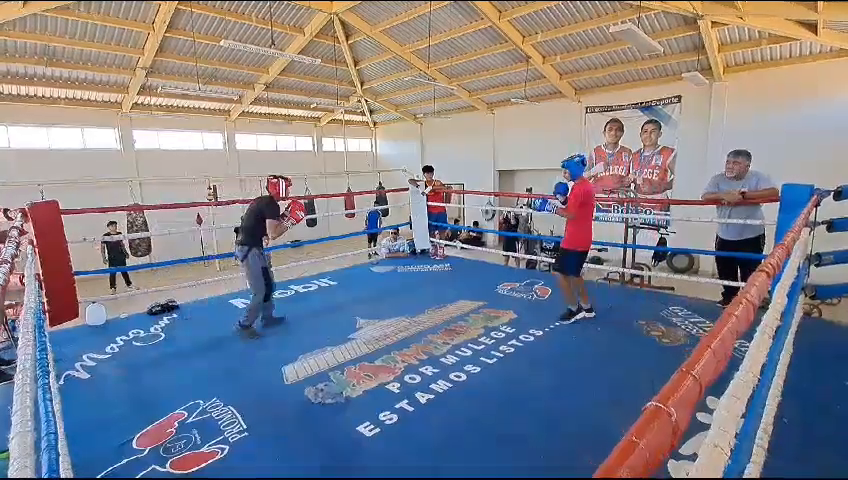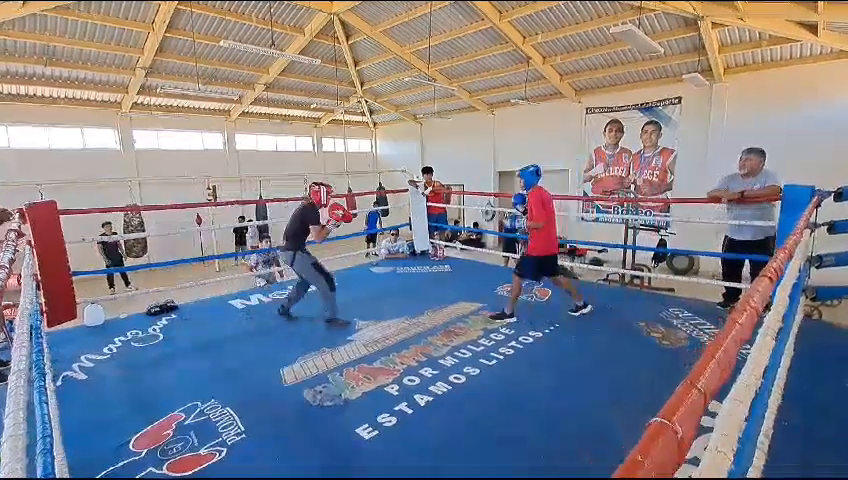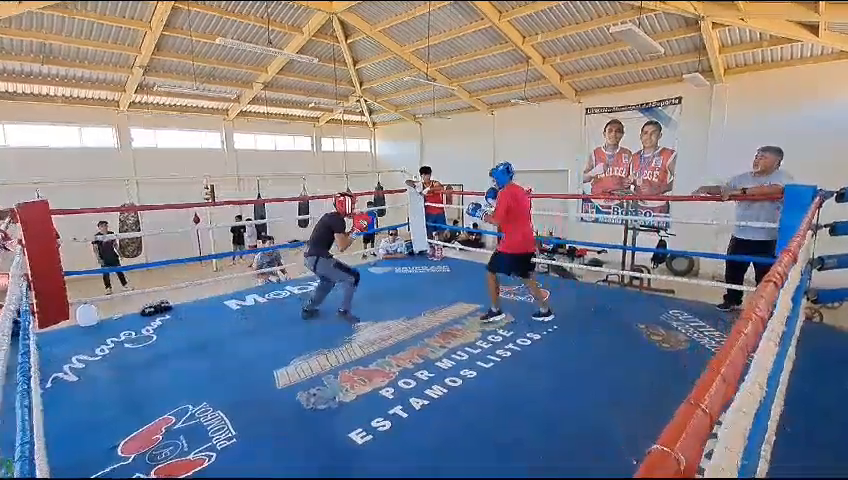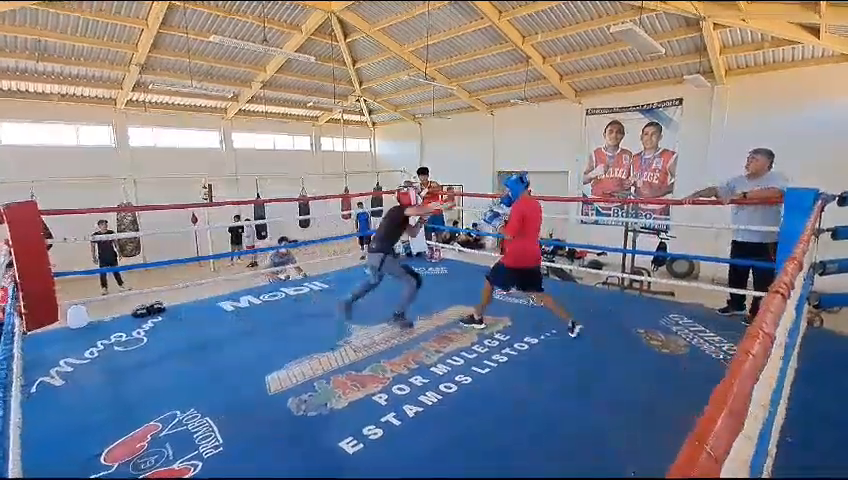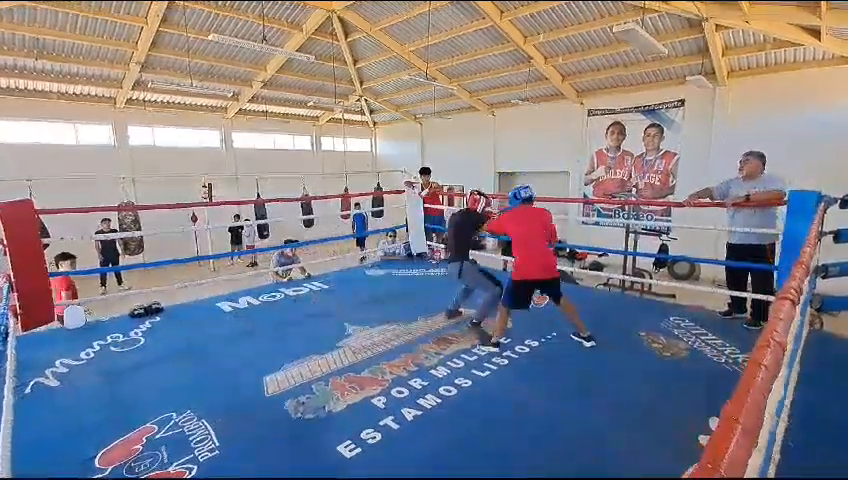
dt=0.4s
person 1, frame 1
left shoulder: (757, 178)
right shoulder: (718, 179)
left elbow: (773, 192)
right elbow: (705, 197)
left wrist: (743, 195)
right wrist: (724, 195)
left hip: (752, 236)
right hip: (725, 236)
left knee: (750, 271)
right knee: (725, 270)
right ankle: (729, 296)
person 1, frame 2
left shoulder: (769, 176)
right shoulder: (730, 179)
left elbow: (774, 191)
right elbow: (710, 196)
left wrist: (741, 194)
right wrist: (720, 193)
left hip: (762, 237)
right hip: (734, 236)
left knee: (760, 274)
right knee: (729, 269)
right ankle: (730, 297)
person 1, frame 3
left shoulder: (782, 177)
right shoulder: (743, 178)
left elbow: (775, 189)
right elbow: (721, 189)
left wrist: (742, 191)
right wrist: (705, 189)
left hip: (767, 238)
right hip: (740, 236)
left knee: (765, 276)
right knee: (732, 269)
right ankle: (732, 299)
person 1, frame 4
left shoulder: (776, 178)
right shoulder: (737, 181)
left elbow: (776, 193)
right elbow: (716, 190)
left wrist: (742, 195)
right wrist: (697, 194)
left hip: (765, 241)
right hip: (740, 239)
left knee: (763, 279)
right knee: (736, 275)
left ankle: (758, 312)
right ankle: (736, 305)
person 1, frame 5
left shoulder: (771, 181)
right shoulder: (731, 184)
left elbow: (779, 194)
right elbow: (712, 191)
left wrist: (745, 198)
right wrist: (695, 196)
left hip: (761, 243)
right hip: (735, 241)
left knee: (761, 281)
right knee: (734, 278)
left ankle: (759, 316)
right ankle: (737, 308)
person 2, frame 1
left shoulder: (579, 187)
right shoulder: (586, 184)
left elbow: (570, 214)
left wrist: (550, 206)
right wrist: (564, 201)
left hip: (574, 240)
right hip: (582, 239)
left knee: (561, 273)
right knee: (573, 274)
left ankle: (574, 309)
right ankle: (586, 307)
person 2, frame 2
left shoulder: (534, 196)
right shoulder: (543, 193)
left elbow: (540, 223)
left wrist: (522, 223)
right wrist: (525, 212)
left hip: (538, 246)
right hip: (550, 244)
left knee: (518, 276)
right knee: (555, 276)
left ankle: (508, 312)
right ankle: (581, 303)
person 2, frame 3
left shoulder: (504, 193)
right shoulder: (522, 191)
left elbow: (496, 221)
left wrist: (480, 213)
right wrist: (495, 203)
left hip: (512, 244)
right hip: (528, 243)
left knee: (491, 272)
right knee: (526, 278)
left ankle: (495, 310)
right ankle: (544, 310)
person 2, frame 4
left shoulder: (519, 206)
right shoulder: (536, 205)
left elbow: (509, 235)
right wrist: (507, 214)
left hip: (514, 258)
right hip: (532, 258)
left knee: (489, 283)
right knee: (538, 294)
left ankle: (477, 318)
right ankle: (569, 322)
person 2, frame 5
left shoulder: (507, 217)
right shoulder: (545, 214)
left elbow: (487, 227)
right elbow: (552, 241)
left hip: (522, 272)
right hip: (548, 269)
left knee: (505, 307)
right knee: (559, 300)
left ankle: (494, 341)
right ankle: (584, 334)
person 3, frame 1
left shoulder: (261, 201)
right shoulder: (272, 206)
right elbow: (273, 234)
left wrist: (286, 215)
right wrist: (292, 221)
left hip: (246, 247)
right hip: (251, 250)
left knee: (266, 284)
right knee: (264, 289)
left ankle: (268, 318)
right ankle: (244, 325)
person 3, frame 2
left shoulder: (305, 207)
right shoulder: (312, 211)
left elbow: (317, 231)
right elbow: (318, 238)
left wrist: (333, 220)
right wrist: (333, 222)
left hip: (287, 251)
right hip: (295, 253)
left knee: (306, 280)
right knee: (326, 281)
left ankle: (285, 307)
right ankle: (331, 317)
person 3, frame 3
left shoulder: (331, 216)
right shoulder: (337, 220)
left elbow: (342, 239)
right elbow: (342, 246)
left wrist: (356, 227)
right wrist: (357, 230)
left hip: (312, 256)
right hip: (318, 258)
left knee: (329, 280)
right knee: (353, 276)
left ankle: (308, 309)
right ankle: (344, 310)
person 3, frame 4
left shoulder: (403, 217)
right shoulder: (399, 211)
left elbow: (413, 233)
right elbow: (415, 211)
left wrist: (422, 219)
right wrist: (434, 208)
left hip: (374, 254)
right hip: (382, 256)
left knee: (374, 280)
right knee: (414, 281)
left ankle: (349, 301)
right ankle: (399, 315)
person 3, frame 5
left shoulder: (456, 216)
right shoulder: (475, 217)
left hip: (450, 263)
right hip: (461, 264)
left knee: (470, 283)
right knee: (495, 289)
left ankle: (452, 309)
right ankle: (476, 321)
